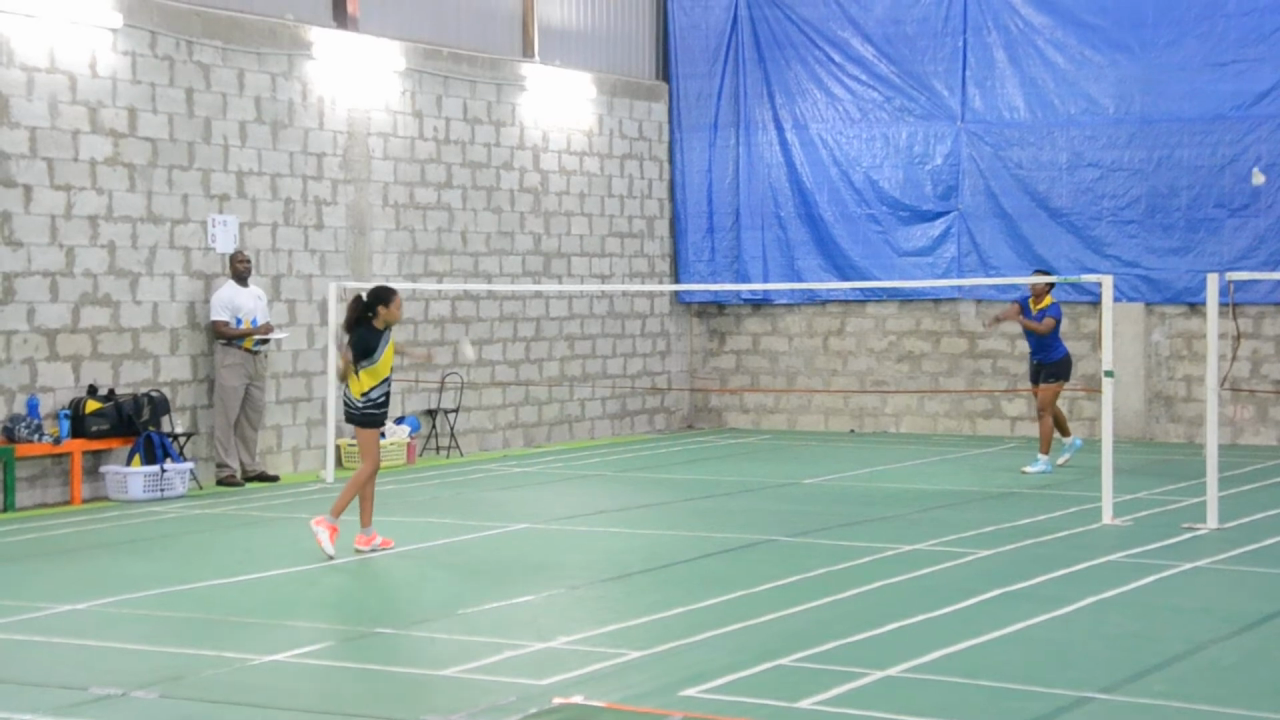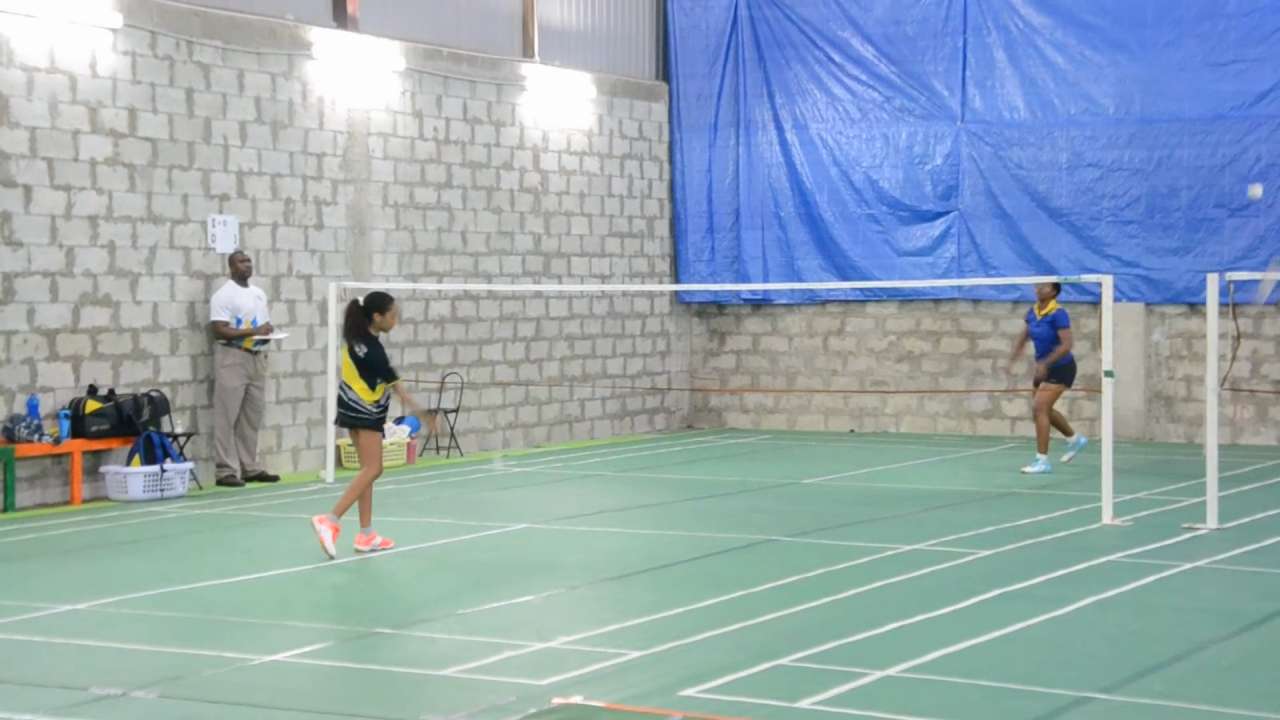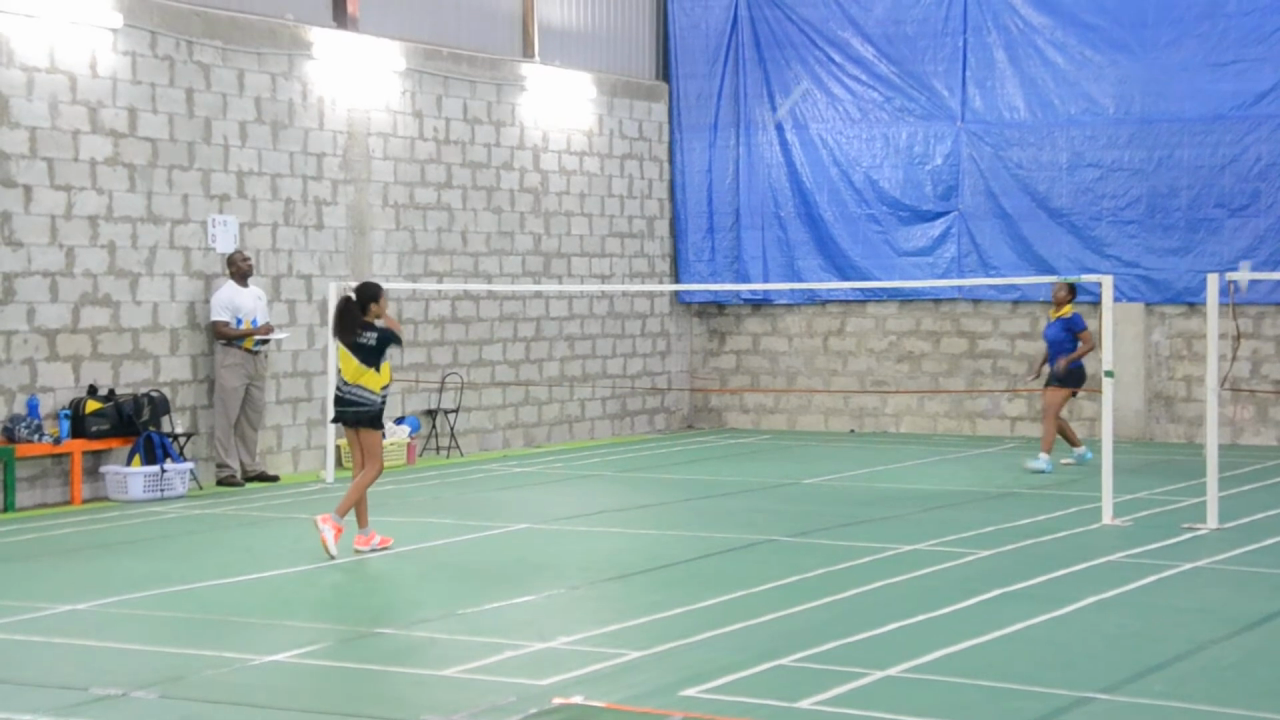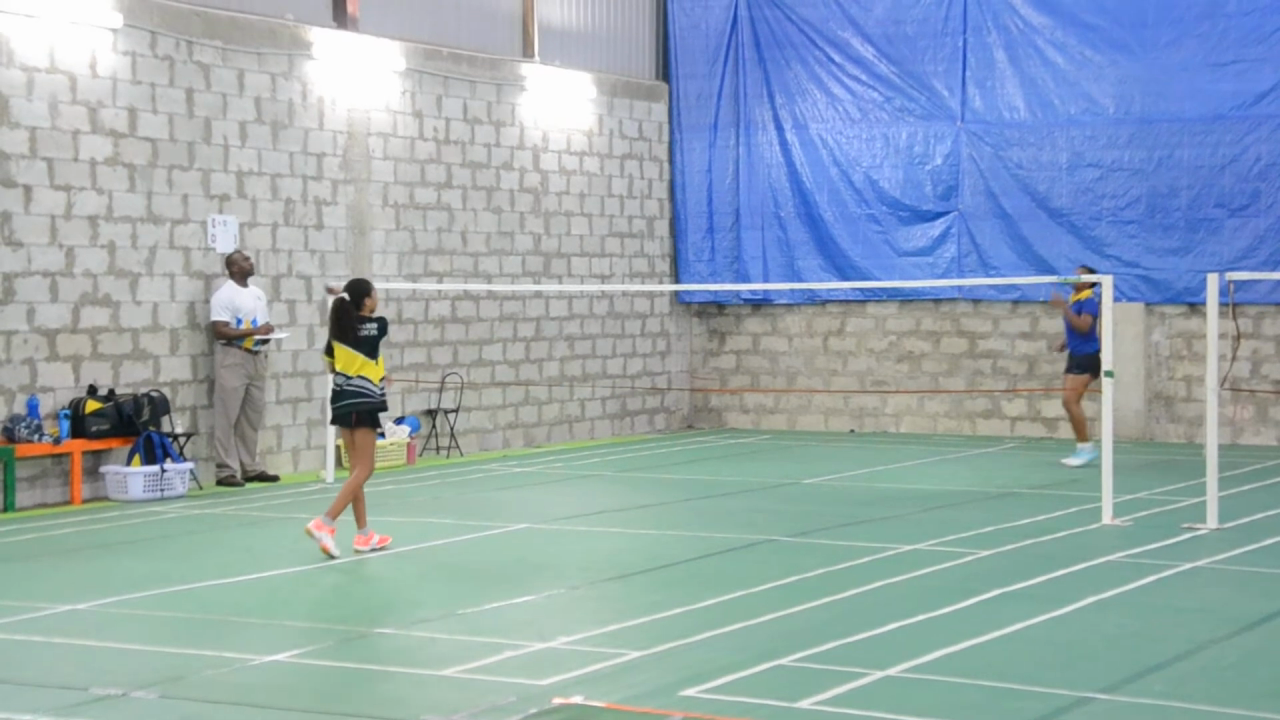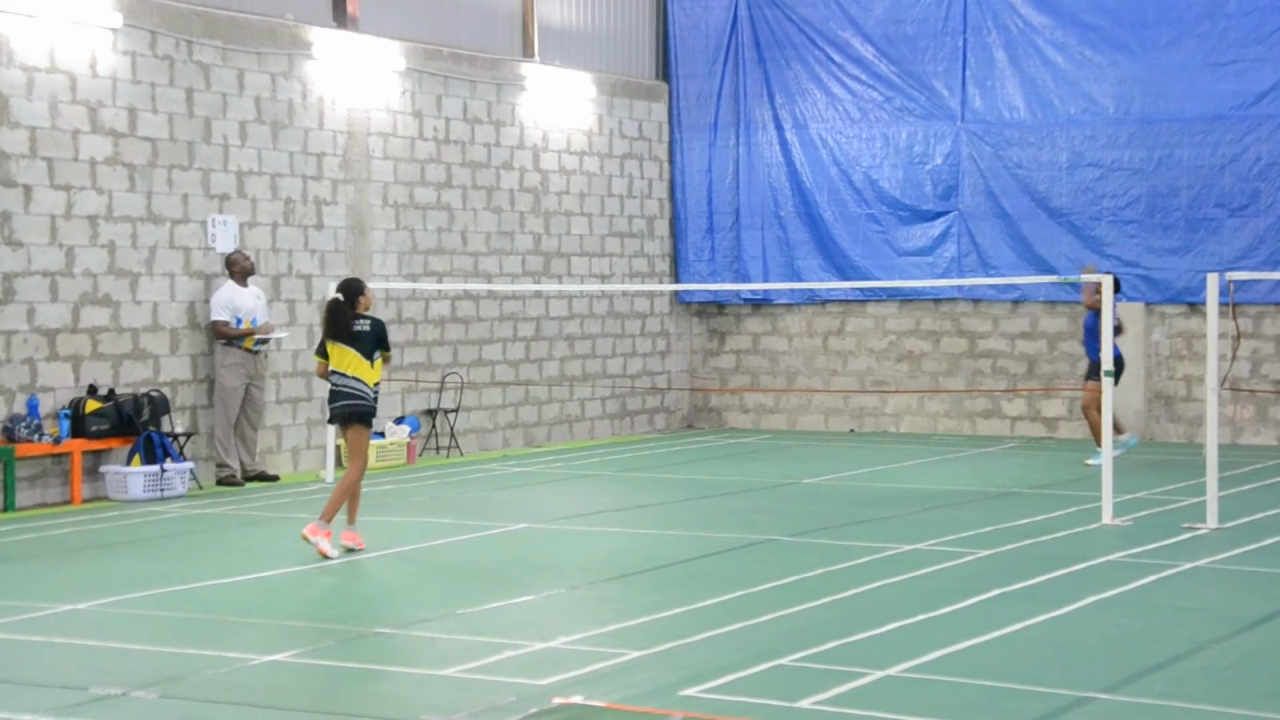
dt=0.2s
person 1, frame 1
left shoulder: (383, 329)
right shoulder: (363, 336)
right elbow: (343, 376)
left wrist: (412, 353)
right wrist: (346, 363)
left hip: (374, 406)
right hip: (363, 407)
left knee: (370, 467)
right knee: (369, 467)
left ankle: (366, 535)
right ankle: (328, 522)
person 1, frame 2
left shoulder: (356, 335)
right shoulder: (374, 352)
right elbow: (395, 385)
right wrist: (415, 407)
left hip: (351, 406)
right hip: (364, 412)
left knee: (367, 469)
right knee: (372, 470)
left ankle: (366, 534)
right ankle: (330, 520)
person 1, frame 3
left shoulder: (347, 330)
right shoulder: (380, 335)
right elbow: (397, 335)
right wrist: (387, 318)
left hip: (347, 402)
right hip: (367, 408)
left knee: (361, 468)
right knee: (373, 468)
left ankle: (364, 535)
right ankle: (332, 520)
person 1, frame 4
left shoulder: (338, 329)
right shoulder: (378, 325)
left elbow: (331, 366)
left hip: (342, 401)
right hip: (364, 403)
left knee: (356, 468)
right knee: (363, 469)
left ankle: (363, 535)
right ankle: (324, 524)
person 1, frame 5
left shoulder: (332, 329)
right shoulder: (375, 325)
left elbow: (321, 370)
right elbow: (386, 359)
left hip: (339, 400)
right hip: (359, 402)
left knee: (356, 466)
right knee: (356, 468)
left ankle: (351, 530)
right ankle: (320, 527)
person 2, frame 1
left shoulder: (259, 293)
right shoulder: (224, 295)
right elbow: (219, 331)
left wrist: (267, 332)
right wrist: (253, 331)
left hip: (257, 357)
right hip: (232, 358)
left knee: (253, 415)
right knee: (228, 417)
left ankle: (251, 468)
right ankle: (226, 471)
person 2, frame 2
left shoulder: (259, 294)
right shoulder: (224, 295)
right elbow: (219, 331)
left wrist: (267, 333)
right wrist: (253, 331)
left hip: (256, 357)
right hip: (232, 358)
left knee: (253, 416)
right knee: (227, 417)
left ankle: (251, 467)
right ankle: (225, 471)
person 2, frame 3
left shoulder: (259, 293)
right shoulder: (224, 295)
right elbow: (220, 332)
left wrist: (267, 333)
right wrist: (253, 332)
left hip: (257, 358)
right hip: (233, 358)
left knee: (253, 416)
right knee: (228, 417)
left ankle: (251, 467)
right ankle: (226, 471)
person 2, frame 4
left shoulder: (258, 293)
right shoulder: (224, 295)
right elbow: (220, 332)
left wrist: (267, 332)
right wrist: (253, 332)
left hip: (256, 357)
right hip: (233, 358)
left knee: (253, 416)
right knee: (228, 417)
left ankle: (251, 467)
right ankle: (226, 471)
person 2, frame 5
left shoulder: (258, 293)
right shoulder: (224, 295)
right elbow: (220, 331)
left wrist: (267, 333)
right wrist: (253, 331)
left hip: (256, 357)
right hip: (233, 357)
left knee: (253, 415)
right knee: (228, 417)
left ankle: (251, 467)
right ankle: (226, 471)
person 3, frame 1
left shoulder: (1053, 308)
right shoulder: (1025, 303)
left elbow: (1043, 329)
right elbow: (1009, 312)
left wrist: (1017, 319)
right wrist: (996, 318)
left hip: (1056, 362)
right hip: (1037, 362)
left knee: (1043, 410)
right knee: (1048, 407)
left ankle: (1043, 461)
right ankle: (1070, 441)
person 3, frame 2
left shoulder: (1059, 314)
right shoulder: (1032, 312)
left elbow: (1067, 345)
right elbow: (1023, 337)
left wrist: (1045, 363)
right wrist: (1012, 359)
left hip: (1060, 368)
right hip: (1044, 369)
left knee: (1039, 408)
right knee: (1044, 410)
left ankle: (1042, 461)
right ankle: (1075, 440)
person 3, frame 3
left shoulder: (1072, 318)
right shoulder: (1052, 316)
left elbow: (1089, 344)
left wrist: (1067, 359)
right wrist: (1040, 365)
left hip: (1070, 373)
right hip: (1056, 373)
left knee: (1049, 412)
right knee: (1051, 414)
left ankle: (1044, 460)
right ankle: (1081, 451)
person 3, frame 4
left shoulder: (1089, 301)
right shoulder: (1073, 300)
left elbow: (1083, 328)
left wrist: (1064, 308)
right wrist: (1066, 341)
left hip: (1088, 357)
right hip: (1075, 356)
left knee: (1070, 401)
right knee: (1069, 402)
left ankle: (1085, 449)
right ankle: (1086, 448)
person 3, frame 5
left shoulder: (1102, 303)
right shoulder: (1100, 304)
left elbow: (1087, 302)
right elbow: (1119, 329)
left wrist: (1088, 282)
right hip: (1098, 362)
left knee: (1088, 406)
right knee: (1096, 405)
left ankle: (1102, 452)
right ankle: (1124, 438)
